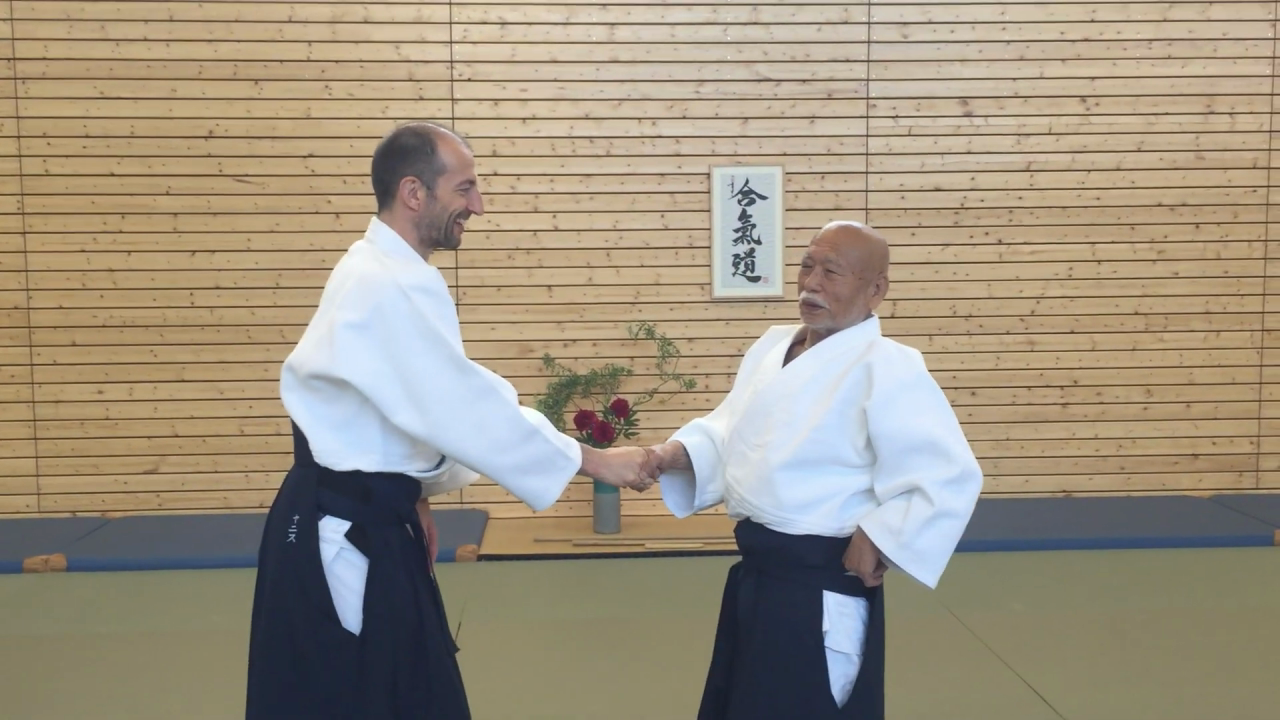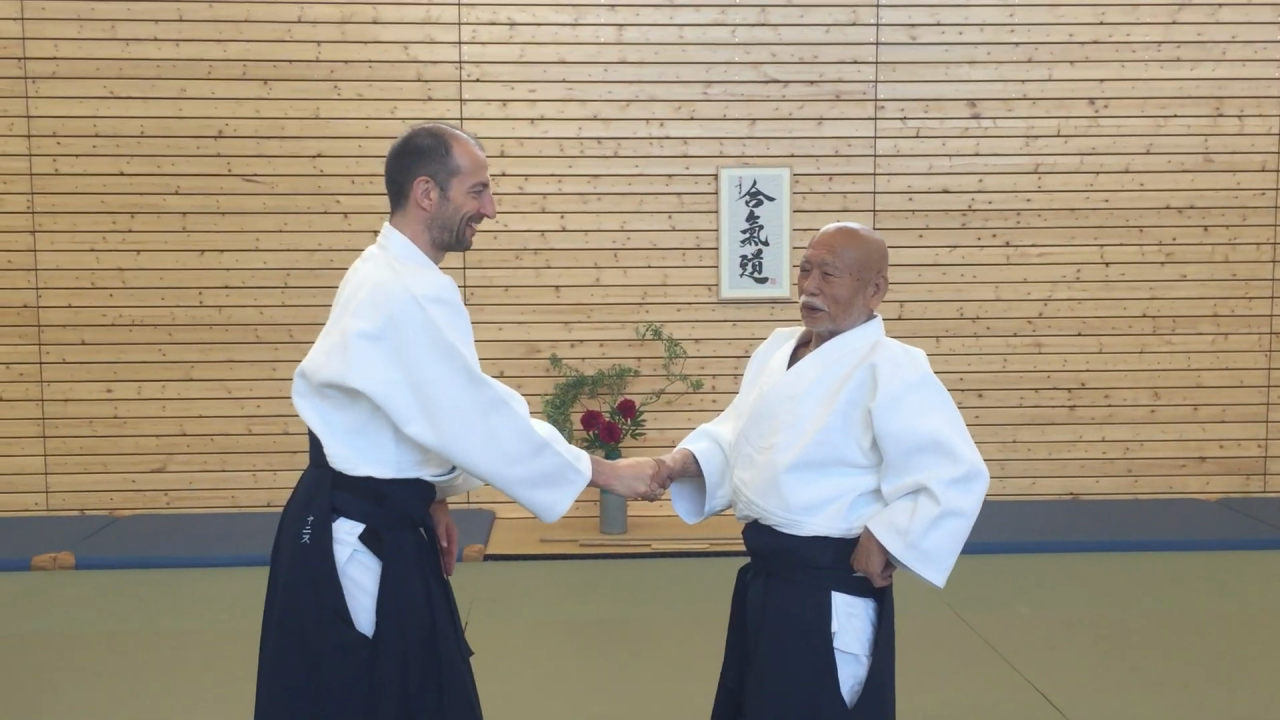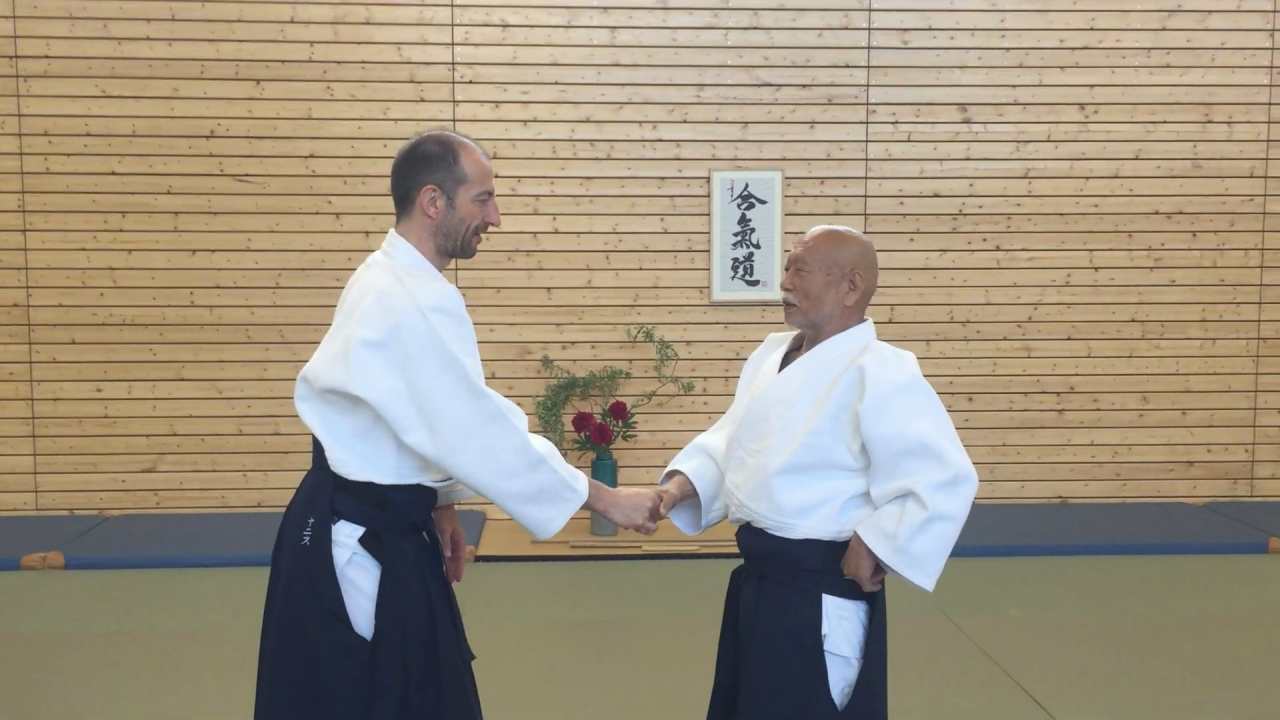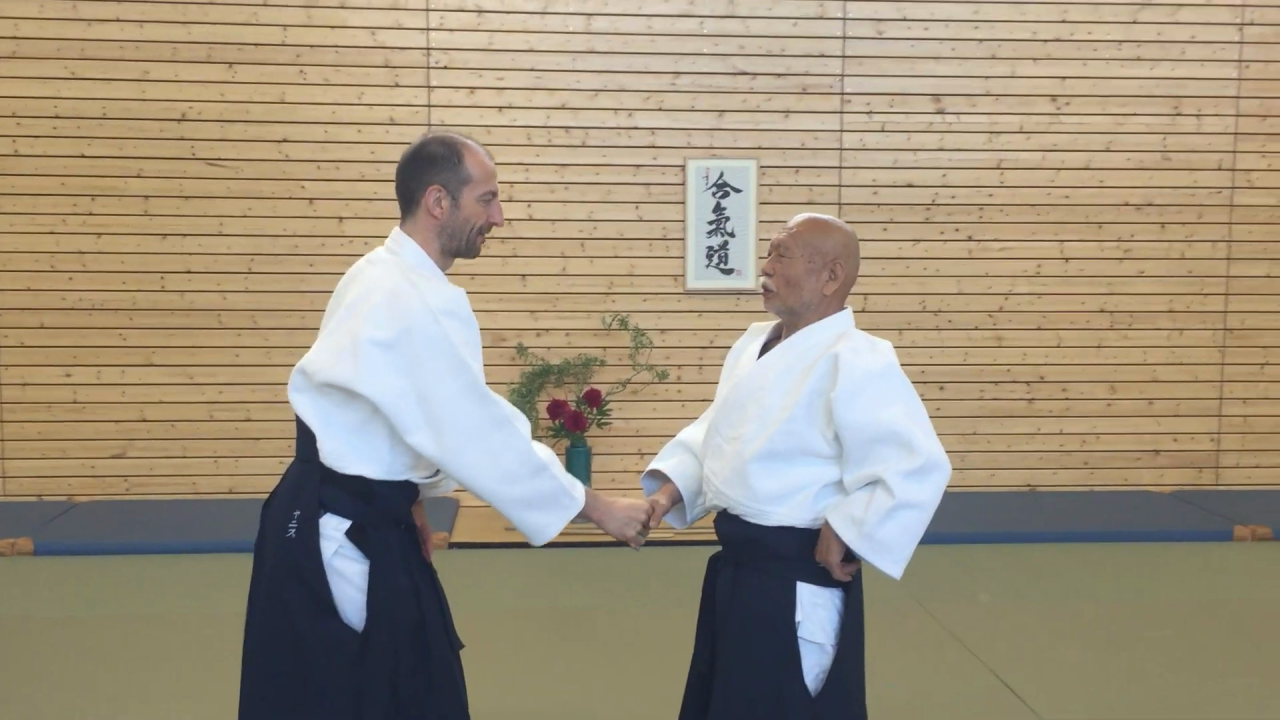
dt=0.4s
person 1, frame 1
left shoulder: (380, 270)
right shoulder: (390, 286)
right elbow: (466, 408)
left wrist: (411, 495)
right wrist: (594, 461)
left hip: (361, 521)
right hip: (341, 535)
person 1, frame 2
left shoulder: (389, 274)
right shoulder: (408, 293)
right elbow: (479, 419)
left wrist: (428, 500)
right wrist: (606, 472)
left hip: (372, 525)
right hip: (358, 540)
person 1, frame 3
left shoulder: (390, 278)
right shoulder: (413, 302)
right elbow: (479, 434)
left wrist: (434, 507)
right wrist: (604, 499)
left hip: (370, 530)
right hip: (358, 546)
person 1, frame 4
left shoulder: (382, 273)
right shoulder: (422, 302)
right elbow: (480, 435)
left wrist: (402, 499)
right wrist: (598, 508)
left hip: (340, 518)
right hip: (339, 535)
person 2, frame 1
left shoulder: (889, 370)
right shoulder: (771, 346)
left elbow: (950, 478)
right elbow: (731, 429)
left wrist: (878, 542)
right wrist: (680, 452)
left hip: (823, 592)
right hip: (757, 575)
person 2, frame 2
left shoulder: (892, 370)
right shoulder: (775, 349)
left elbow: (956, 476)
right elbow: (736, 431)
left wrist: (886, 542)
right wrist: (689, 460)
left hip: (830, 594)
right hip: (765, 577)
person 2, frame 3
left shoulder: (881, 375)
right shoulder: (771, 355)
left elbow: (945, 479)
right elbow: (732, 439)
left wrist: (874, 547)
right wrist: (685, 482)
left hip: (824, 598)
right hip: (759, 581)
person 2, frame 4
left shoulder: (857, 361)
right shoulder: (752, 344)
left elbow: (917, 467)
right elbow: (716, 431)
left wrist: (846, 535)
right wrist: (672, 486)
left hip: (799, 584)
right hip: (737, 568)
